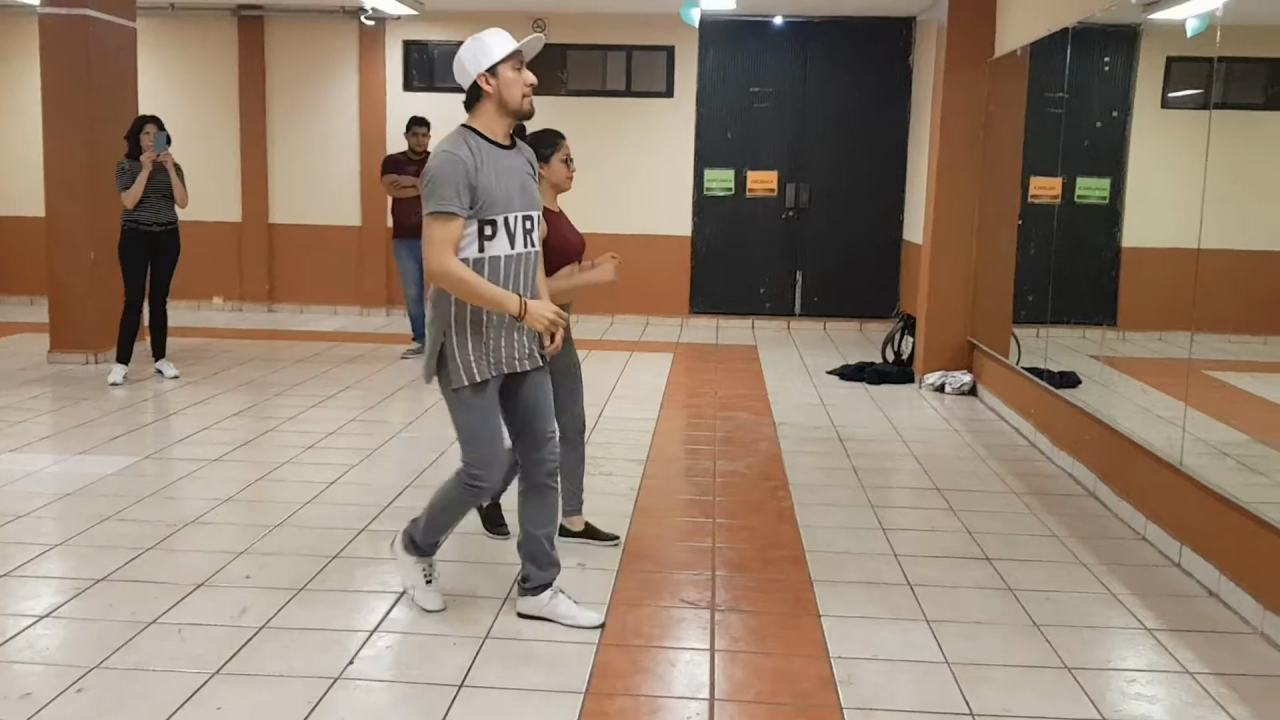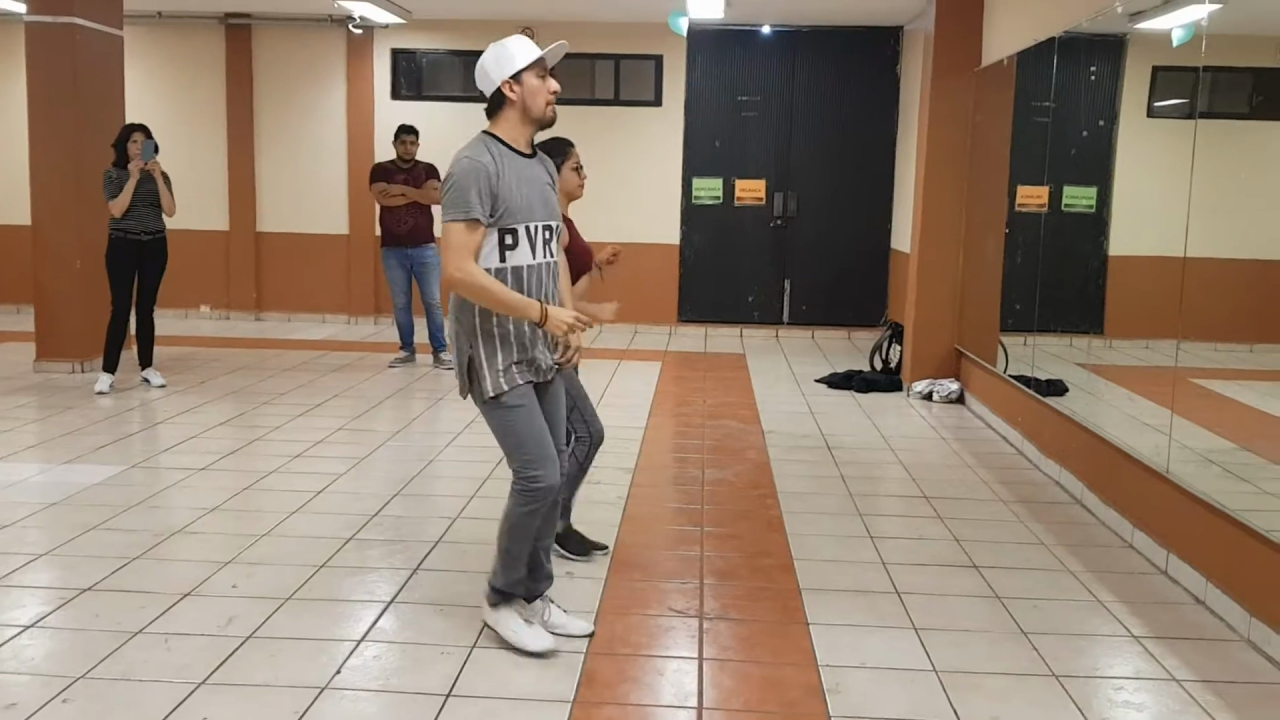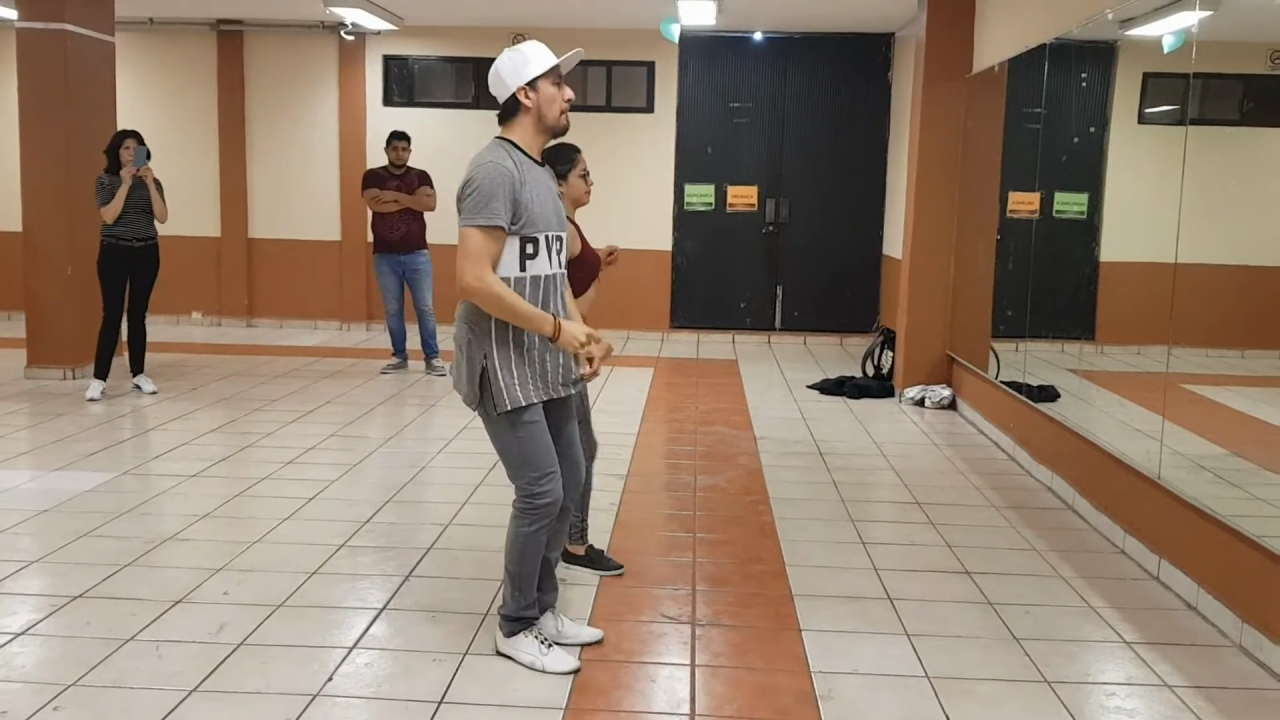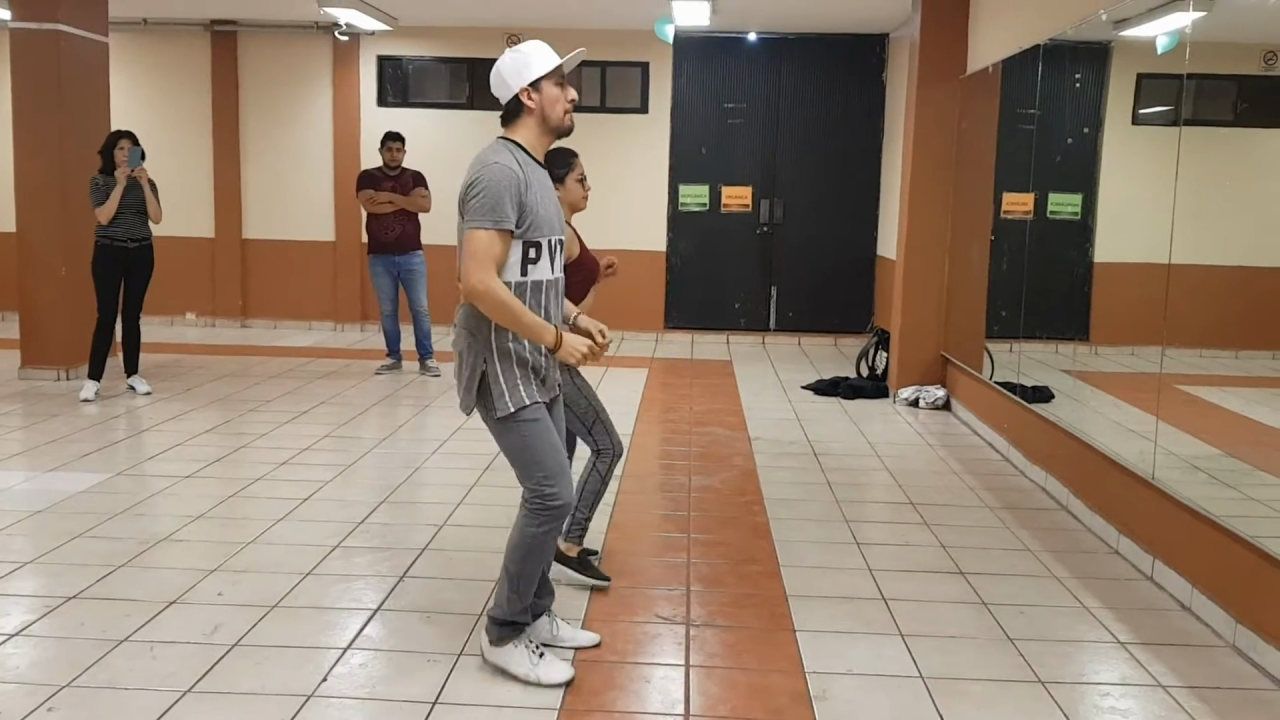
dt=0.2s
person 1, frame 1
left shoulder: (525, 157)
right shoulder: (454, 158)
right elbow: (440, 264)
left wrist: (545, 308)
right wrist: (521, 308)
left hip: (521, 342)
right hip: (470, 343)
left knee: (543, 462)
right knee: (486, 471)
left ankle: (537, 587)
right ankle: (417, 545)
person 1, frame 2
left shoulder: (543, 166)
right shoulder: (477, 166)
right elbow: (459, 271)
left wrist: (568, 321)
right wrist: (544, 314)
left hip: (539, 350)
right hip: (492, 351)
left knee: (553, 475)
right knee: (538, 475)
left ankle: (533, 596)
right ankle: (503, 600)
person 1, frame 3
left shoulder: (542, 172)
right shoulder: (495, 171)
right elbow: (473, 279)
left wrist: (575, 326)
right wrist: (556, 331)
left hip: (544, 363)
right hip: (502, 364)
left knee: (566, 485)
right knee: (540, 492)
left ankle: (539, 608)
right ankle: (516, 627)
person 1, frame 4
left shoulder: (534, 172)
right shoulder: (499, 171)
right elbow: (478, 282)
left wrist: (576, 320)
right wrist: (556, 340)
left hip: (535, 365)
right hip: (500, 366)
left knee: (554, 493)
right knee: (551, 495)
left ankle: (535, 613)
right ankle: (505, 634)
person 2, frame 1
left shoulder: (558, 215)
left wrist: (592, 266)
right wrist: (591, 276)
left hip: (560, 330)
left knee: (574, 426)
left ankle: (573, 520)
right ankle: (490, 500)
person 2, frame 2
left shoulder: (560, 220)
left wrist: (595, 263)
right wrist: (595, 311)
left knee: (576, 436)
right knee: (588, 433)
left ankle: (563, 526)
right ankle: (558, 526)
person 2, frame 3
left shoulder: (564, 228)
right shoulder: (561, 231)
left wrist: (596, 265)
right wrist: (589, 344)
left knee: (574, 449)
right knee: (582, 449)
left ankle: (565, 538)
right ankle: (576, 546)
person 2, frame 4
left shoulder: (561, 232)
right shoulder: (560, 234)
left wrist: (595, 275)
left knee: (563, 451)
right knee: (608, 448)
left ankle: (562, 539)
right ankle: (568, 549)
person 3, frame 1
left shoulder: (172, 167)
right shoulder: (125, 166)
left elbow: (182, 202)
right elbow: (129, 202)
left wrist: (170, 169)
right wrist: (145, 170)
left hip: (167, 237)
right hip: (135, 237)
left knee: (159, 300)
right knee: (134, 300)
left ankle: (160, 359)
right ankle: (121, 363)
person 3, frame 2
left shoulder: (159, 175)
right shoulder: (113, 174)
left elbow: (170, 211)
right elbow: (117, 211)
left wrist: (157, 177)
right wrist: (133, 178)
left hip: (154, 246)
right hip: (122, 246)
left knee: (146, 309)
right knee: (121, 309)
left ankle: (147, 368)
right ankle: (107, 372)
person 3, frame 3
left shoulder: (152, 181)
right shoulder: (105, 180)
left elbow: (162, 217)
right elbow: (109, 217)
left wrist: (150, 183)
right wrist: (126, 184)
left hip: (146, 252)
right hip: (114, 252)
left knee: (138, 315)
right knee: (112, 315)
left ankle: (138, 374)
right ankle: (98, 379)
person 3, frame 4
left shoulder: (146, 182)
right shoulder: (99, 181)
left elbow: (156, 218)
right elbow: (103, 218)
left wrist: (144, 184)
right wrist: (120, 185)
left hip: (141, 253)
right hip: (109, 253)
left knee: (132, 316)
right knee: (106, 316)
left ankle: (132, 375)
right ankle: (92, 380)
person 4, frame 1
right shoulder: (392, 161)
right elbow: (393, 190)
left wrist: (413, 182)
right wrist: (421, 185)
right hip: (404, 240)
right knee: (412, 294)
right ankle: (419, 340)
person 4, frame 2
left shoulder: (428, 170)
right shoulder: (381, 170)
left elbow: (437, 197)
right elbow: (383, 198)
left wrist: (402, 189)
right wrist: (420, 194)
left hip: (425, 247)
right hip: (393, 249)
left knee: (433, 301)
right knee: (400, 303)
left ankle: (441, 349)
right ankle: (407, 349)
person 4, frame 3
left shoulder: (420, 176)
right shoulder: (373, 176)
left elbow: (430, 204)
right elbow: (375, 204)
left wrist: (396, 196)
right wrist: (412, 199)
left hip: (417, 254)
right hip: (385, 256)
left knee: (425, 308)
right knee: (393, 309)
left ankle: (432, 357)
right ankle: (399, 356)
person 4, frame 4
left shoulder: (415, 177)
right shoulder: (367, 177)
left elbow: (425, 205)
right elbow: (370, 205)
left wrist: (391, 197)
right wrist: (407, 201)
left hip: (412, 255)
right hip: (380, 257)
left knee: (420, 308)
right knee: (387, 310)
left ankle: (426, 358)
right ankle: (393, 356)
